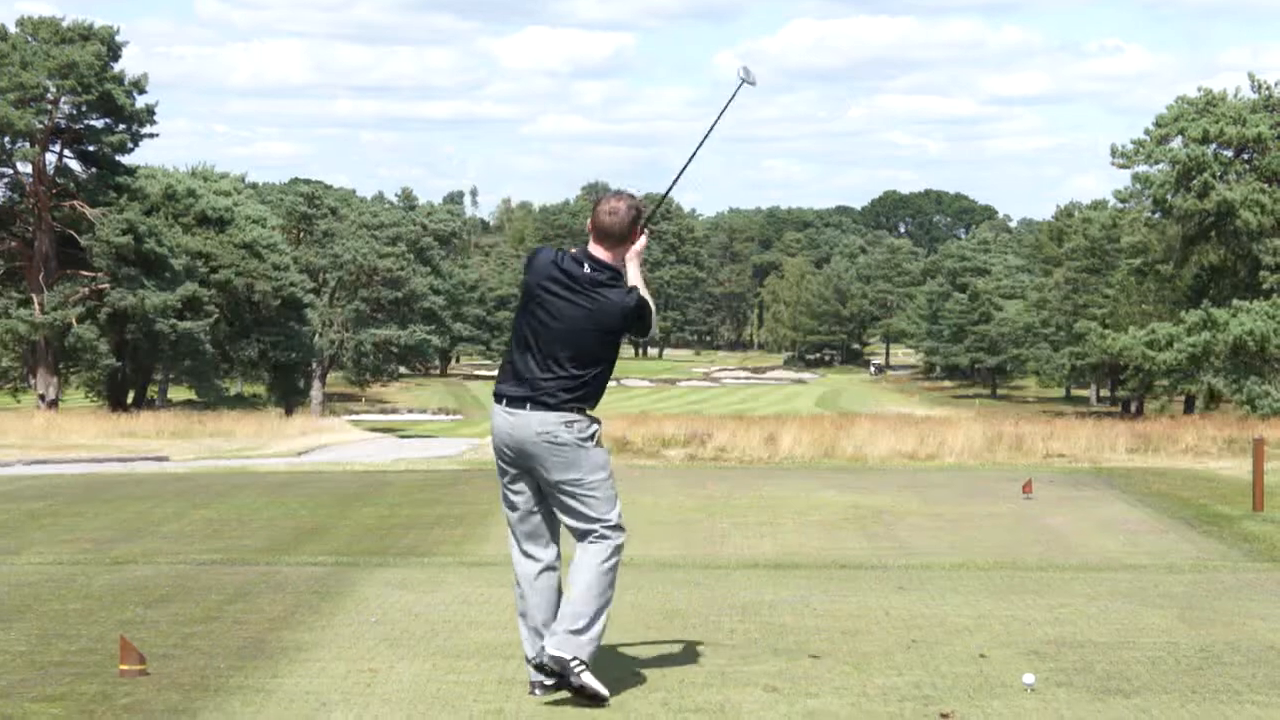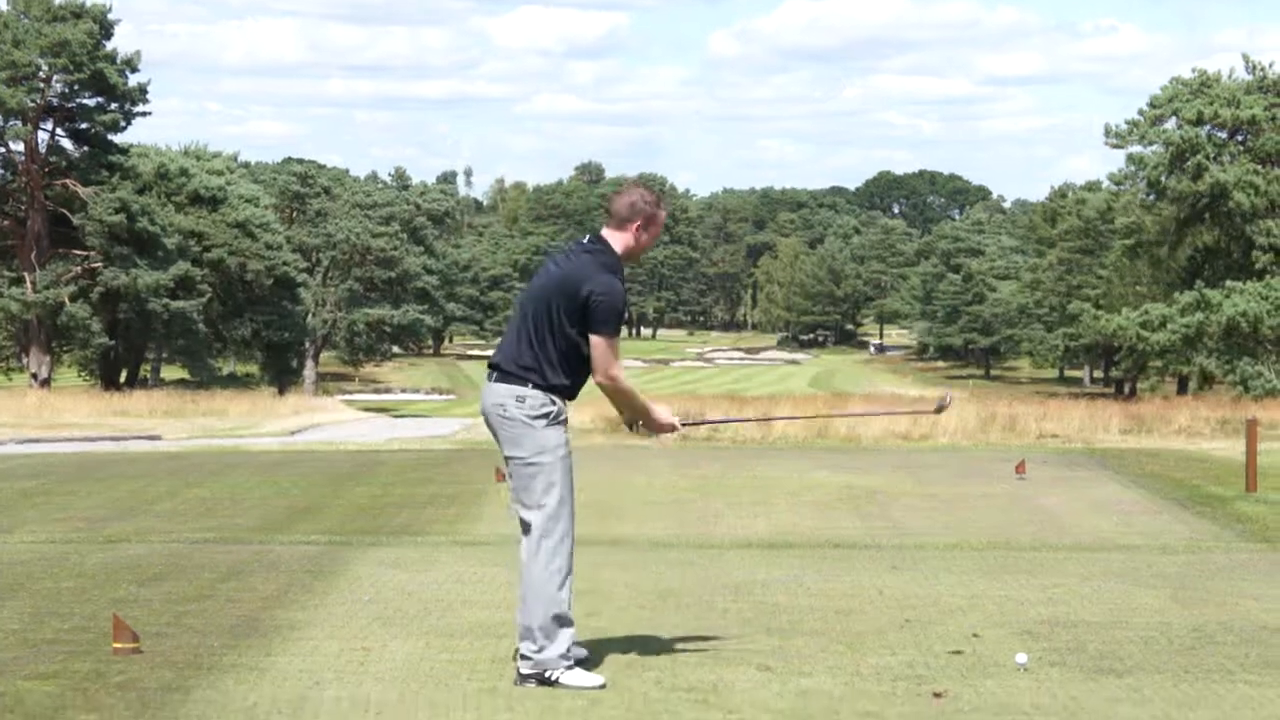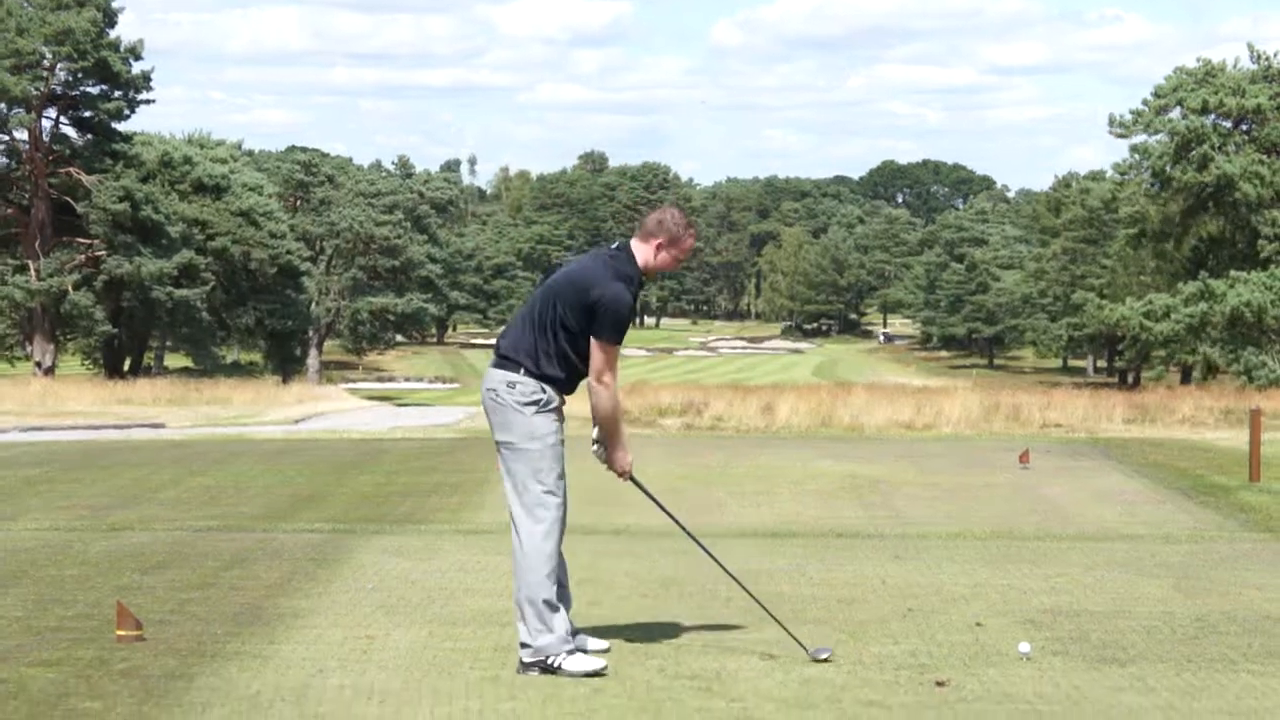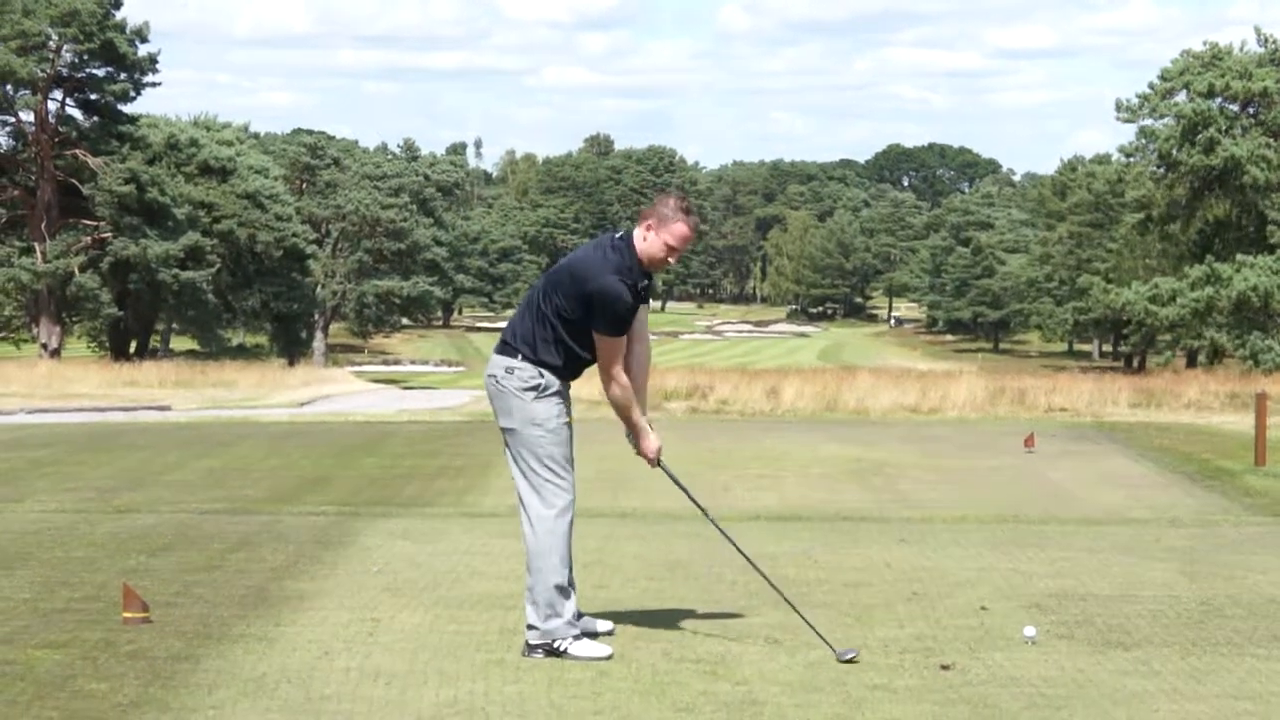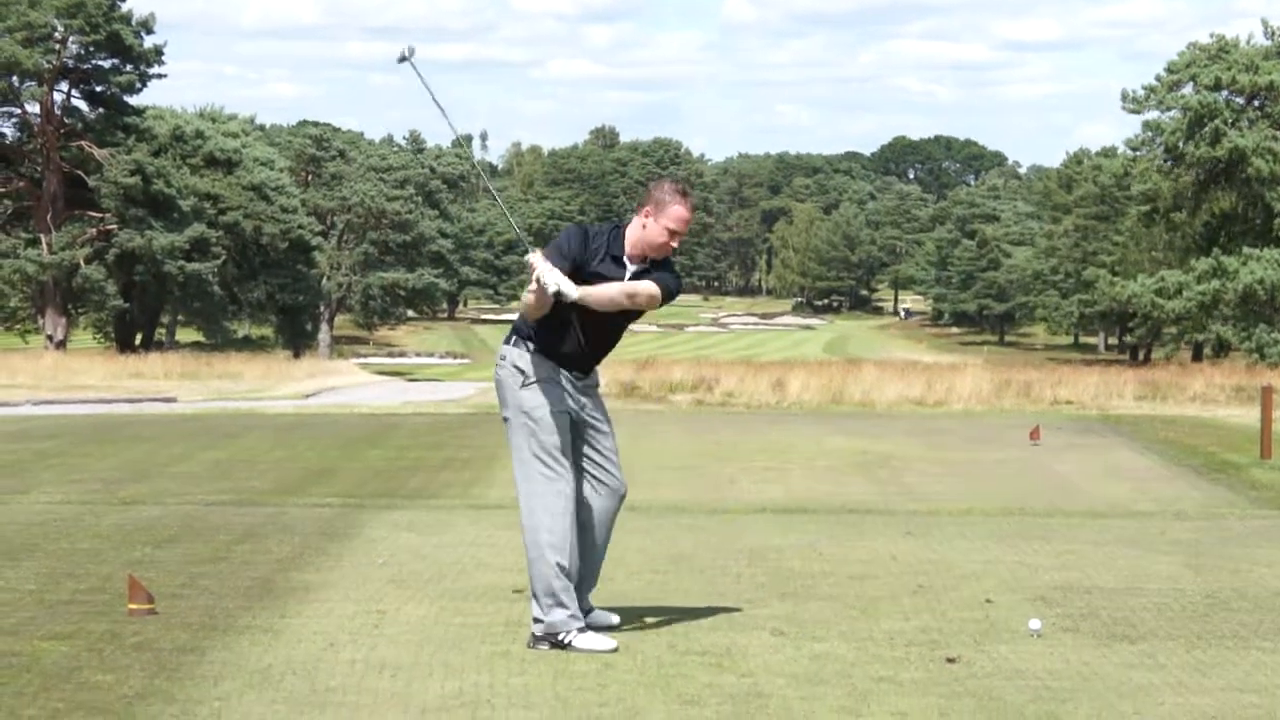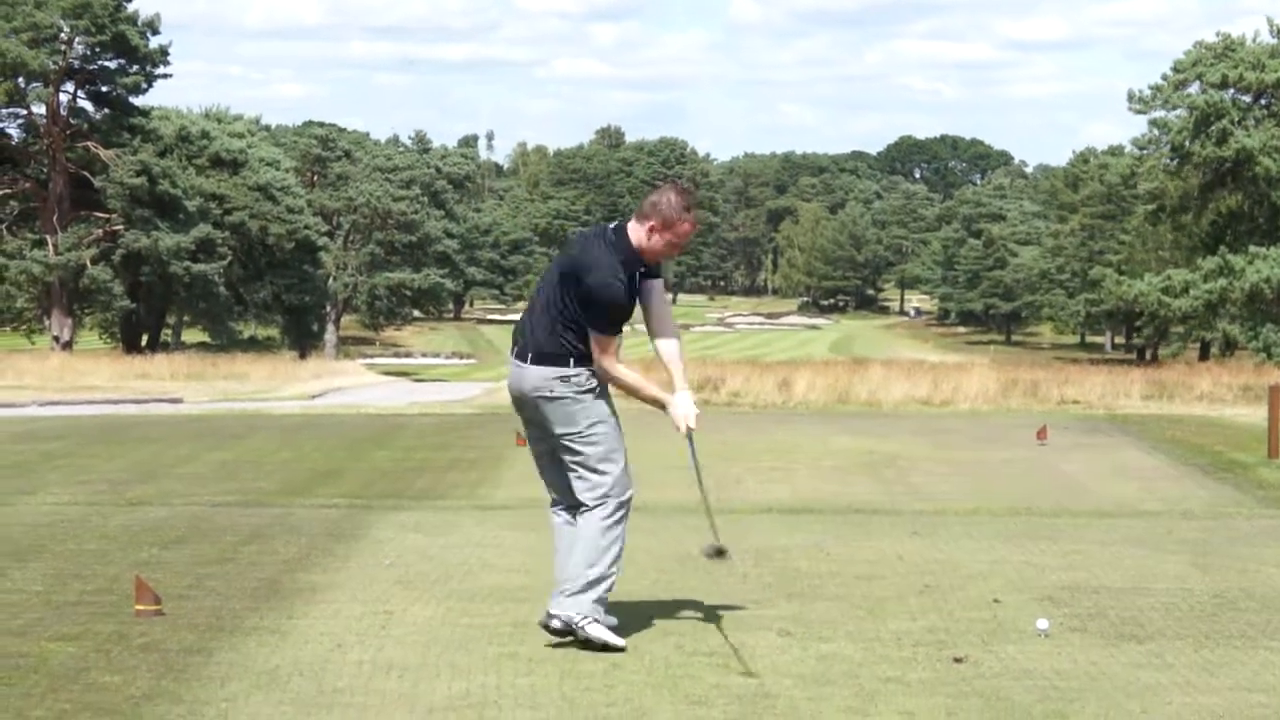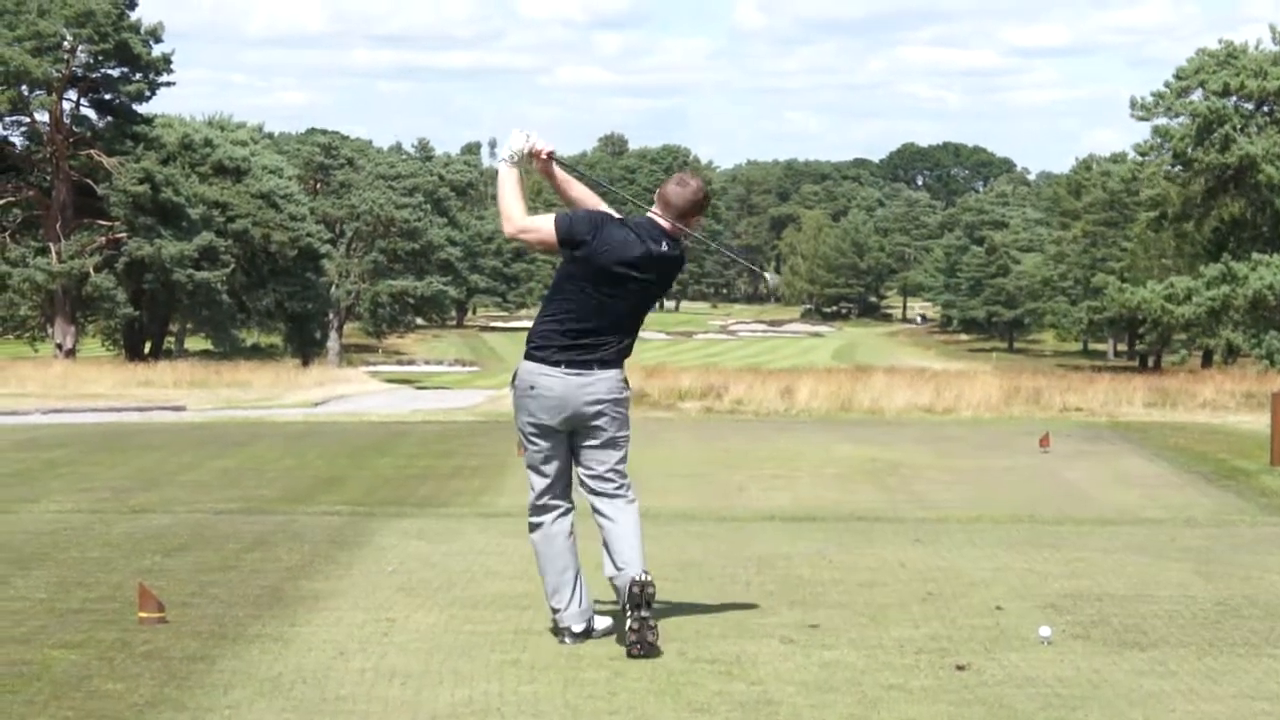
dt=0.4s
person 1, frame 1
left shoulder: (545, 263)
right shoulder: (622, 302)
left wrist: (620, 276)
right wrist: (633, 267)
left hip: (508, 419)
right hip: (561, 428)
left knee: (531, 549)
right knee: (602, 535)
left ankle: (540, 653)
right ankle: (567, 652)
person 1, frame 2
left shoulder: (576, 255)
right shoulder: (605, 283)
right elbow: (606, 374)
left wrist: (630, 409)
right wrist: (651, 415)
left hip: (509, 394)
right hip: (531, 403)
left knee: (544, 526)
right knee: (550, 529)
left ankle: (545, 638)
right ankle: (542, 659)
person 1, frame 3
left shoulder: (610, 263)
right shoulder: (614, 290)
left elbow: (600, 368)
right elbow: (601, 379)
left wrist: (609, 434)
right wrist: (616, 445)
left hip: (525, 388)
right hip: (523, 392)
left knee: (547, 515)
right knee: (538, 517)
left ankle: (555, 627)
right ankle: (541, 647)
person 1, frame 4
left shoulder: (637, 268)
right shoulder: (609, 280)
left elbow: (638, 345)
right elbow: (612, 370)
left wrist: (642, 421)
right wrist: (643, 430)
left hip: (546, 378)
right hip: (526, 379)
left knee: (556, 500)
right knee: (550, 502)
left ankle: (561, 610)
right ankle: (549, 631)
person 1, frame 5
left shoulder: (664, 279)
right shoulder: (580, 239)
left elbow: (625, 295)
right elbow: (531, 309)
left wrist: (572, 288)
right wrist: (542, 287)
left hip: (580, 380)
right hip: (530, 369)
left knee: (606, 489)
right knee: (551, 496)
left ankle: (573, 602)
right ankle: (554, 623)
person 1, frame 6
right shoulder: (604, 274)
left elbow: (664, 328)
right elbow: (607, 365)
left wrist: (680, 390)
right wrist: (665, 399)
left hip: (529, 373)
right hip: (563, 380)
left knee: (568, 496)
right knee: (608, 492)
left ankle: (574, 605)
right ankle: (575, 610)
person 1, frame 7
left shoulder: (599, 232)
right shoulder: (672, 259)
left elbow: (515, 227)
left wrist: (511, 163)
right wrist: (548, 167)
left hip: (541, 378)
right hip: (602, 384)
left knee: (548, 502)
right knee: (611, 492)
left ankle: (571, 618)
right ankle: (633, 581)
